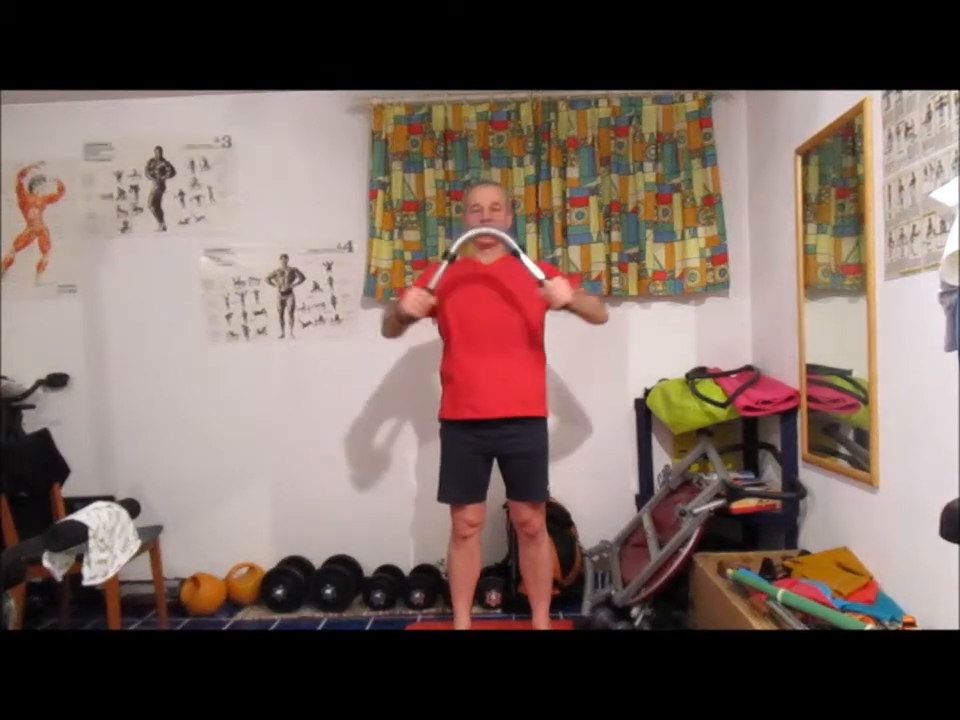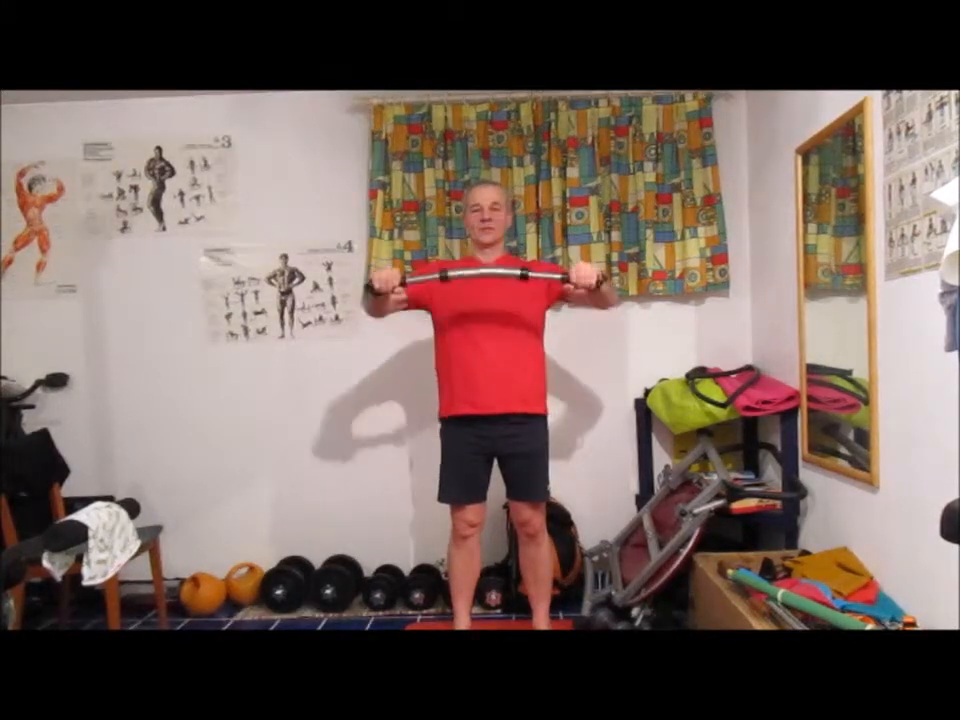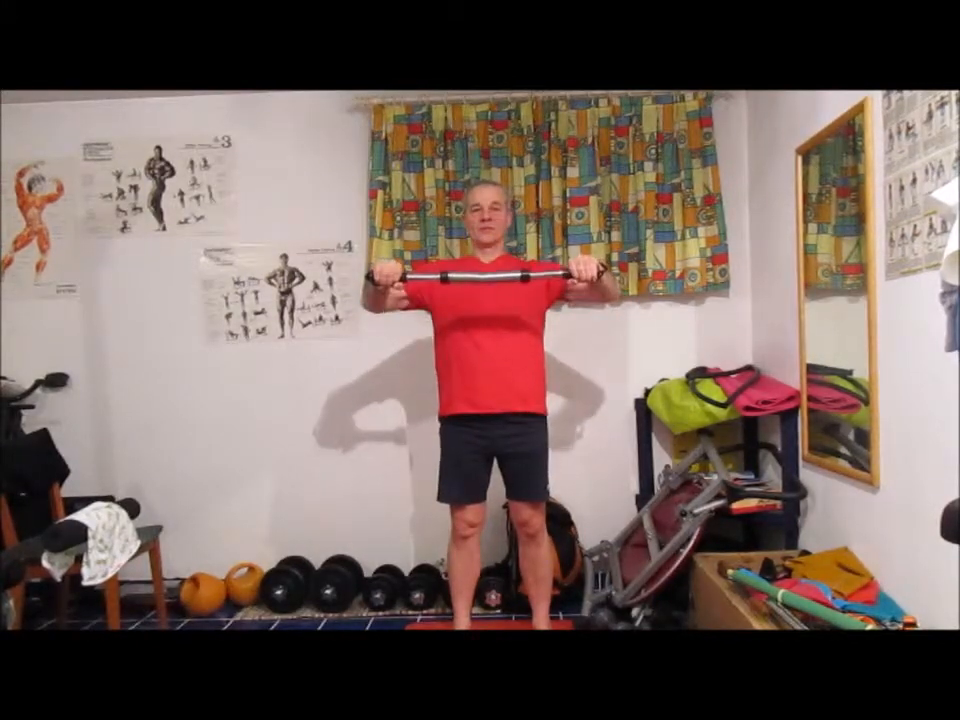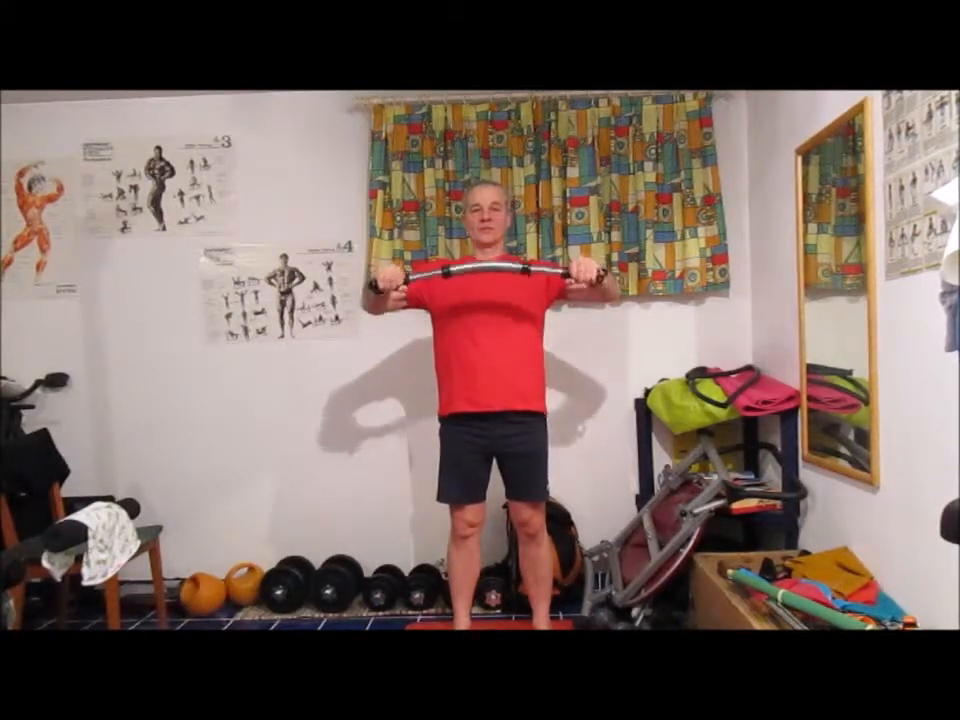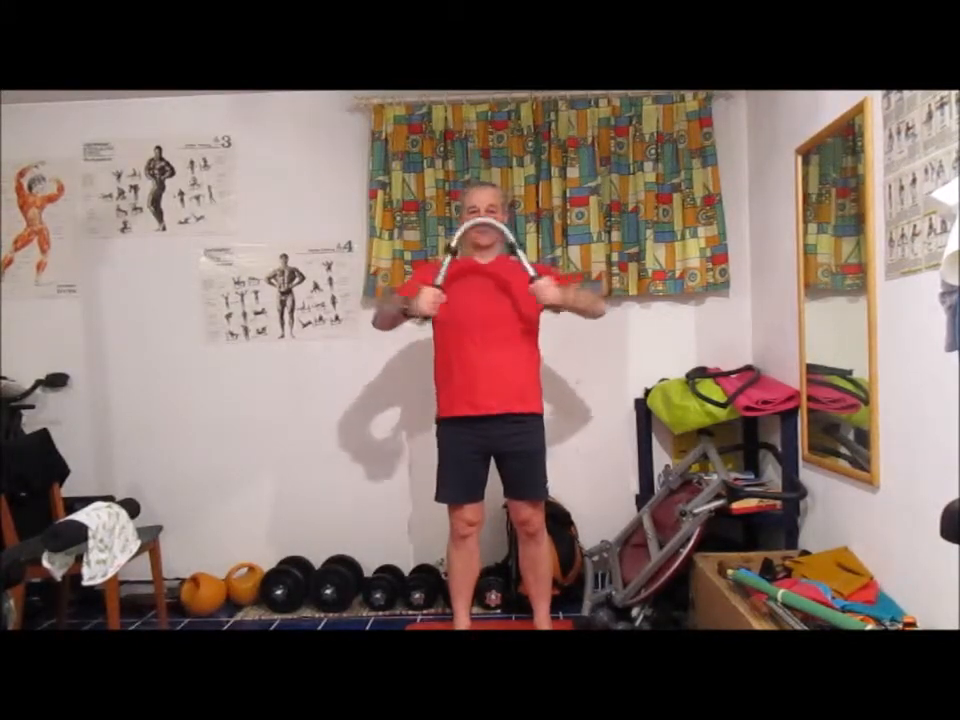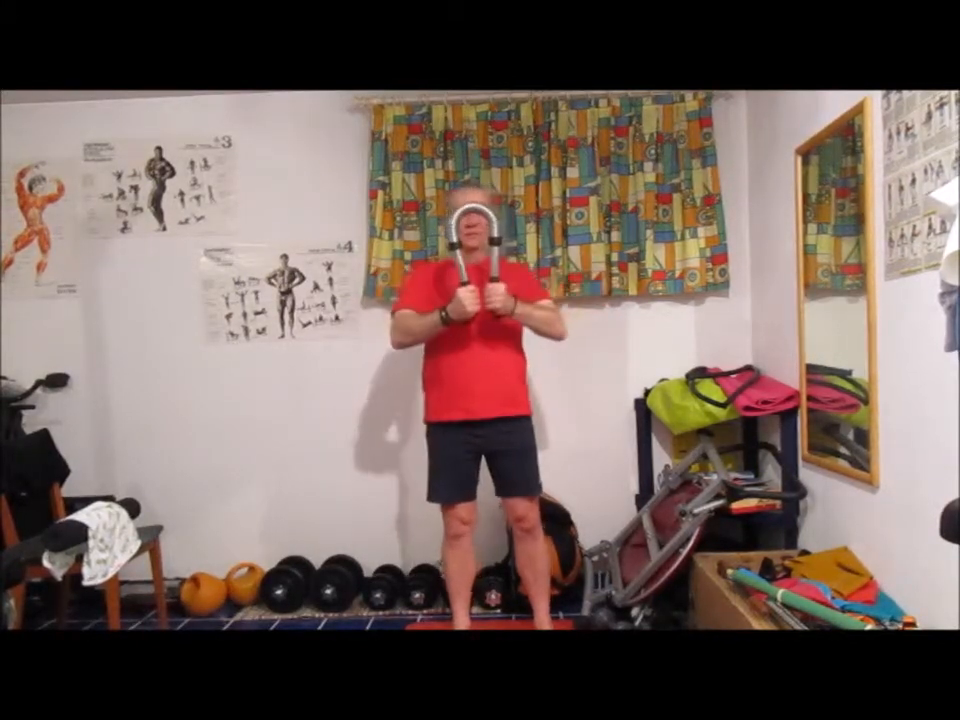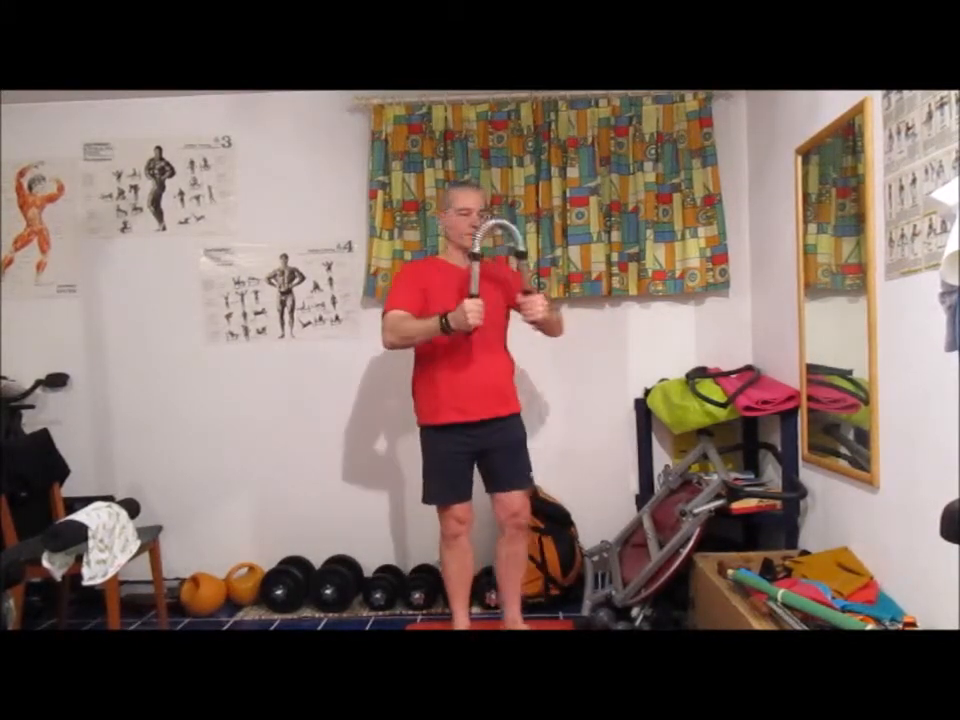
dt=0.3s
person 1, frame 1
left shoulder: (537, 272)
right shoulder: (441, 276)
left elbow: (600, 315)
right elbow: (390, 329)
left wrist: (573, 296)
right wrist: (402, 311)
left hip: (524, 419)
right hip: (462, 422)
left knee: (530, 524)
right knee: (465, 525)
left ankle: (541, 622)
right ankle: (461, 623)
person 1, frame 2
left shoulder: (539, 273)
right shoulder: (438, 276)
left elbow: (608, 301)
right elbow: (378, 309)
left wrist: (594, 281)
right wrist: (378, 289)
left hip: (524, 419)
right hip: (462, 421)
left knee: (531, 524)
right knee: (465, 525)
left ankle: (542, 622)
right ankle: (461, 623)
person 1, frame 3
left shoulder: (538, 273)
right shoulder: (437, 275)
left elbow: (609, 294)
right elbow: (375, 304)
left wrist: (596, 272)
right wrist: (377, 281)
left hip: (524, 419)
right hip: (462, 421)
left knee: (531, 523)
right knee: (465, 525)
left ankle: (542, 622)
right ankle: (461, 623)
person 1, frame 4
left shoulder: (538, 274)
right shoulder: (437, 275)
left elbow: (609, 294)
right elbow: (375, 307)
left wrist: (596, 274)
right wrist: (380, 286)
left hip: (523, 418)
right hip: (461, 421)
left knee: (531, 523)
right knee: (464, 525)
left ankle: (542, 622)
right ankle: (461, 623)
person 1, frame 5
left shoulder: (531, 272)
right shoulder: (435, 273)
left elbow: (595, 308)
right elbow: (382, 319)
left wrist: (560, 295)
right wrist: (412, 306)
left hip: (521, 418)
right hip: (459, 421)
left knee: (530, 522)
right knee: (464, 525)
left ankle: (542, 622)
right ankle: (461, 623)
person 1, frame 6
left shoulder: (517, 274)
right shoulder: (426, 276)
left elbow: (558, 328)
right elbow: (400, 334)
left wrist: (512, 306)
right wrist: (449, 312)
left hip: (510, 418)
right hip: (449, 422)
left knee: (526, 519)
right knee: (458, 525)
left ankle: (543, 621)
right ankle: (461, 623)
person 1, frame 7
left shoulder: (501, 274)
right shoulder: (416, 274)
left elbow: (548, 323)
right elbow: (392, 334)
left wrist: (546, 316)
right wrist: (450, 321)
left hip: (502, 417)
right hip: (444, 422)
left knee: (516, 514)
right knee: (456, 524)
left ankle: (512, 616)
right ankle: (460, 623)
